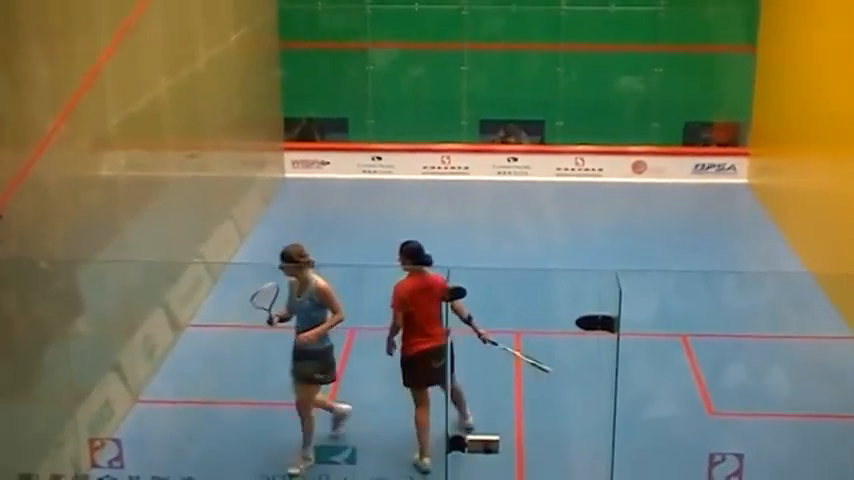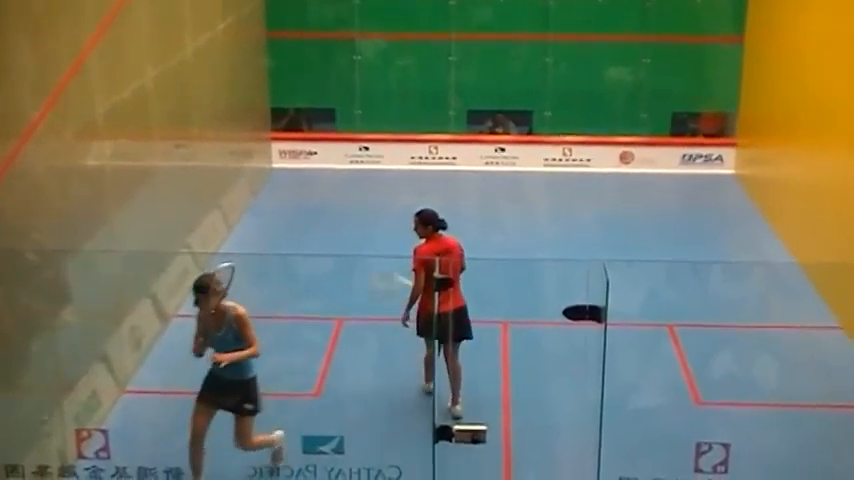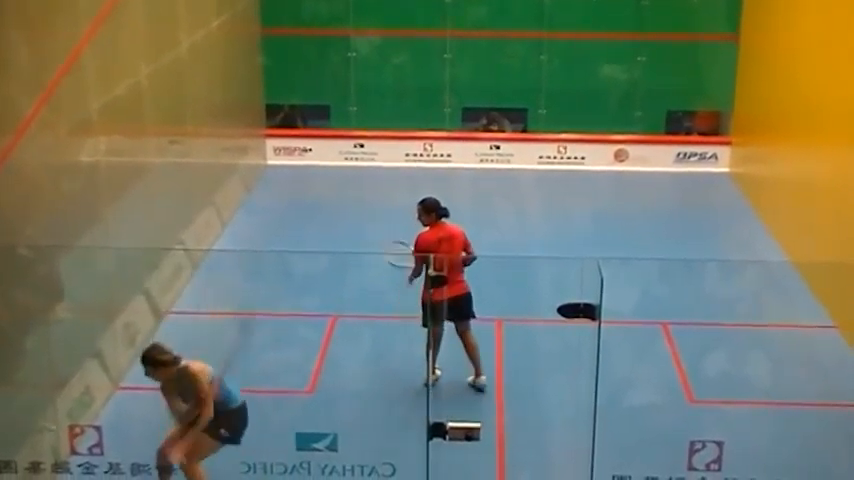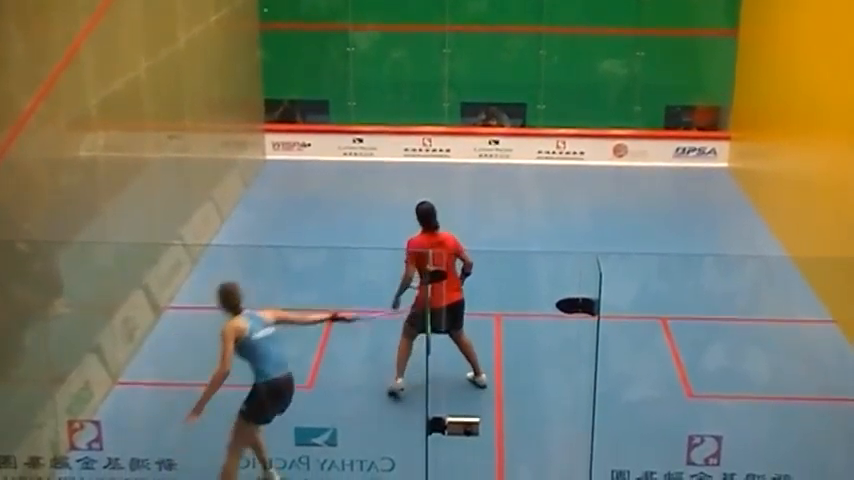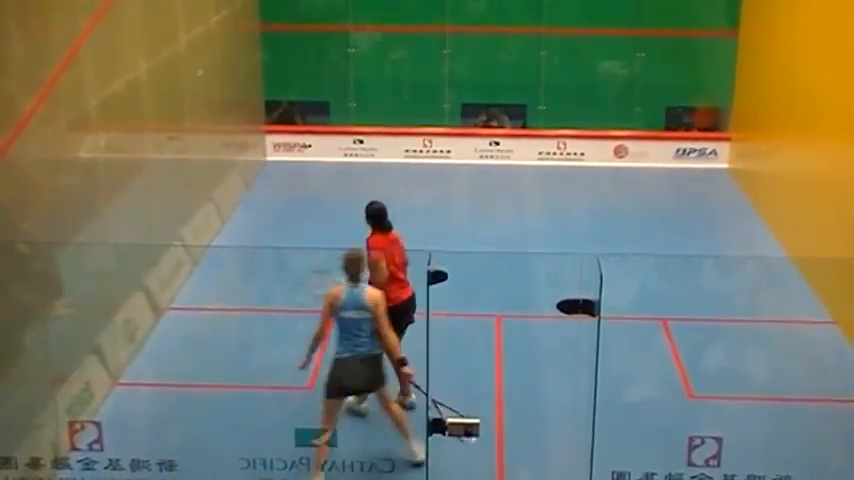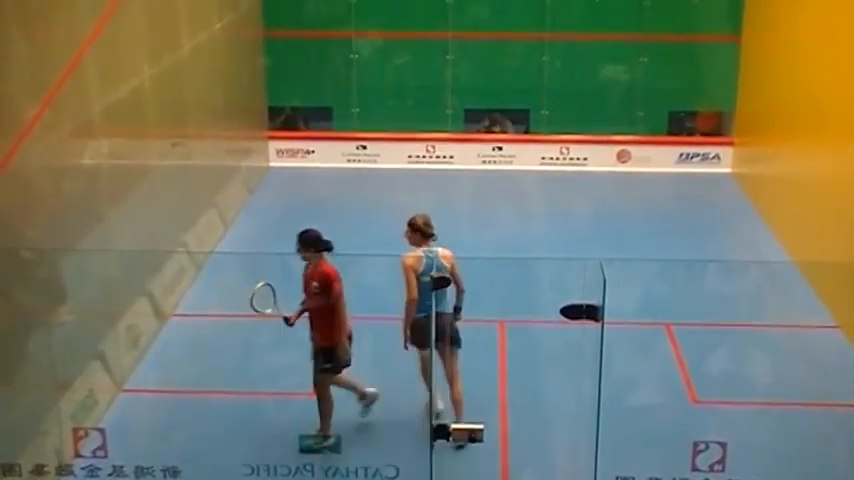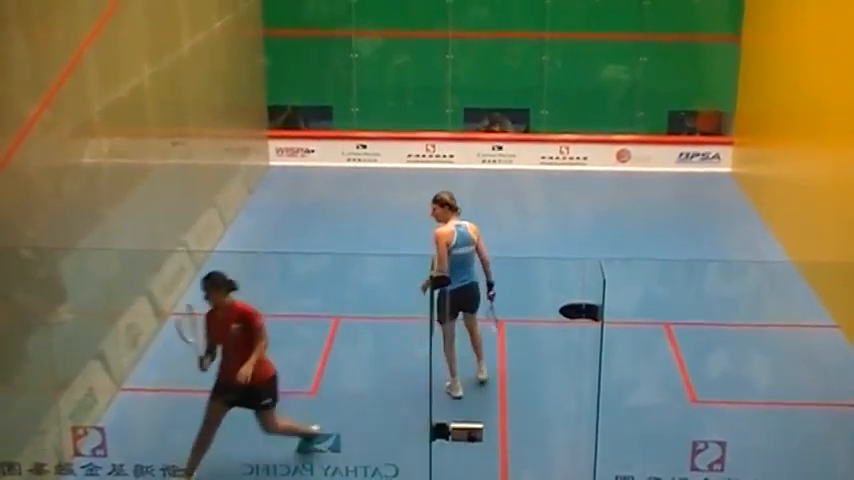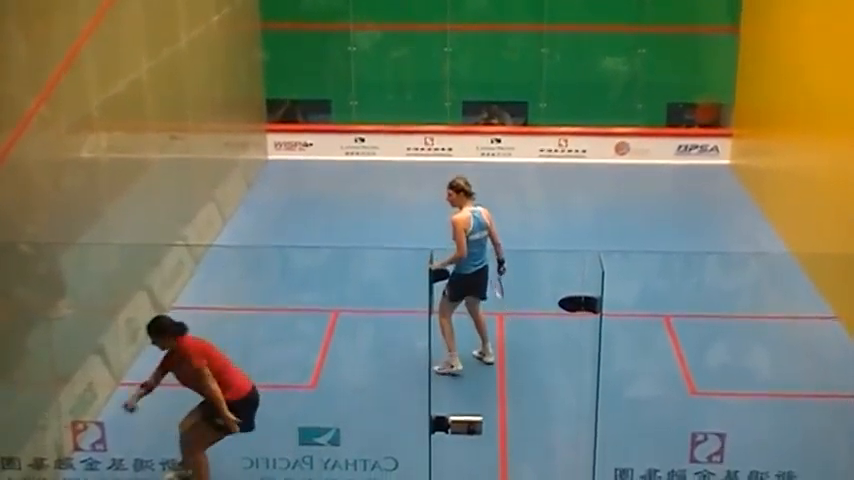
dt=0.4s
person 1, frame 1
left shoulder: (401, 288)
right shoulder: (439, 281)
left elbow: (398, 324)
right elbow: (458, 309)
left wrist: (390, 340)
right wrist: (475, 328)
left hip: (415, 352)
right hip: (441, 345)
left knee: (421, 405)
right knee: (450, 383)
left ankle: (423, 457)
right ankle: (465, 418)
person 1, frame 2
left shoulder: (421, 251)
right shoulder: (454, 244)
left elbow: (419, 286)
left wrist: (407, 310)
left hip: (430, 311)
right hip: (456, 308)
left knee: (431, 348)
right knee: (452, 356)
left ankle: (429, 383)
right ankle: (456, 404)
person 1, frame 3
left shoulder: (423, 238)
right shoulder: (458, 232)
left elbow: (417, 270)
right elbow: (472, 256)
left wrist: (412, 277)
left hip: (435, 297)
right hip: (460, 293)
left knee: (435, 334)
right knee: (466, 334)
left ankle: (431, 373)
right ankle: (479, 376)
person 1, frame 4
left shoulder: (414, 243)
right shoulder: (449, 239)
left elbow: (408, 276)
right elbow: (468, 264)
left wrist: (397, 296)
right wrist: (460, 280)
left hip: (427, 303)
right hip: (454, 300)
left knee: (407, 336)
right knee: (459, 337)
left ankle: (398, 382)
right ankle: (479, 374)
person 1, frame 5
left shoulder: (374, 241)
right shoulder: (393, 236)
left elbow: (382, 276)
left hip: (392, 304)
right hip: (406, 298)
left ankle: (360, 401)
right ankle: (406, 396)
person 1, frame 6
left shoulder: (328, 273)
right shoulder: (309, 269)
left elbow: (340, 308)
left wrist: (342, 341)
right wrist: (298, 313)
left hip: (333, 340)
right hip: (320, 337)
left knee: (320, 386)
right knee: (325, 380)
left ankle: (325, 434)
right ankle: (366, 394)
person 1, frame 7
left shoulder: (245, 312)
right shoulder: (211, 317)
left elbow: (262, 342)
right elbow: (212, 346)
left wrist: (249, 365)
right wrist: (204, 359)
left hip: (260, 377)
right hip: (229, 377)
left knee: (270, 427)
right knee: (209, 425)
left ankle: (309, 432)
person 1, frame 8
left shoulder: (189, 349)
right shoulder: (171, 356)
left elbow: (209, 382)
right elbow: (153, 380)
left wrist: (225, 414)
right wrist: (135, 397)
left hip: (239, 400)
right hip: (234, 396)
left knee: (194, 448)
right knee: (186, 429)
person 2, frame 1
left shoulder: (319, 287)
right shoulder: (292, 284)
left elbow: (338, 315)
left wrist: (315, 332)
right wrist: (279, 317)
left hip: (319, 352)
right hip: (301, 349)
left knee: (303, 407)
right knee: (304, 402)
left ankle: (306, 454)
right ankle: (340, 411)
person 2, frame 2
left shoulder: (238, 314)
right shoulder: (203, 317)
left elbow: (255, 350)
right elbow: (197, 352)
left wrist: (228, 357)
right wrist: (200, 339)
left hip: (243, 381)
right hip: (217, 379)
left knee: (243, 442)
right knee: (196, 434)
left ankle: (275, 440)
person 2, frame 3
left shoulder: (193, 371)
right shoulder: (167, 387)
left elbow: (207, 411)
right elbow: (182, 418)
left wrist: (183, 445)
left hip: (232, 414)
right hip: (220, 411)
left knee: (187, 461)
right knee: (164, 454)
person 2, frame 4
left shoulder: (231, 327)
right shoulder: (266, 315)
left elbow: (224, 369)
right elbow: (303, 318)
left wrist: (201, 403)
right wrist: (333, 317)
left hip: (267, 388)
right hip: (286, 384)
left knee: (235, 447)
right knee: (248, 431)
person 2, frame 5
left shoulder: (334, 294)
right shoulder: (376, 295)
left elbow: (321, 332)
right elbow: (386, 333)
left wrist: (308, 357)
right wrist: (401, 363)
left hip: (344, 364)
right hip: (371, 360)
left knee: (328, 423)
right knee: (388, 402)
right ankle: (414, 450)
person 2, frame 6
left shoulder: (409, 259)
right shoulder: (447, 255)
left elbow: (412, 298)
right elbow: (460, 289)
left wrist: (405, 329)
right wrist: (457, 309)
left hip: (421, 321)
right hip: (444, 319)
left knee: (424, 361)
right knee: (453, 376)
left ankle: (435, 401)
person 2, frame 7
left shoulder: (441, 233)
right shoulder: (472, 228)
left elbow: (442, 270)
right elbow: (485, 260)
left wrist: (428, 281)
right wrist: (490, 283)
left hip: (450, 293)
right hip: (471, 289)
left knee: (448, 340)
right knee: (472, 327)
left ankle: (456, 386)
right ankle: (481, 370)
person 2, frame 8
left shoulder: (459, 219)
right shoulder: (485, 213)
left elbow: (462, 253)
right elbow: (497, 244)
left wrist: (442, 264)
right wrist: (501, 262)
left hip: (464, 276)
right hip: (482, 273)
left knee: (444, 315)
right knee: (474, 311)
left ankle: (453, 362)
right ankle: (487, 352)
